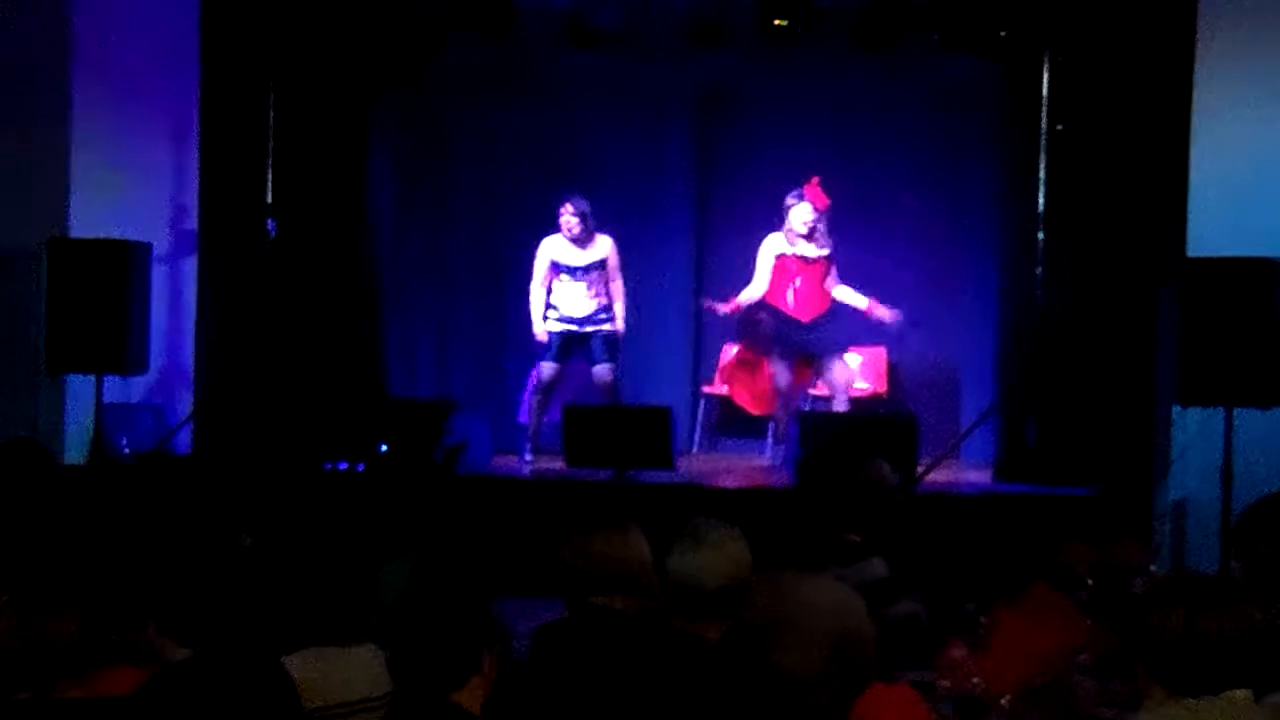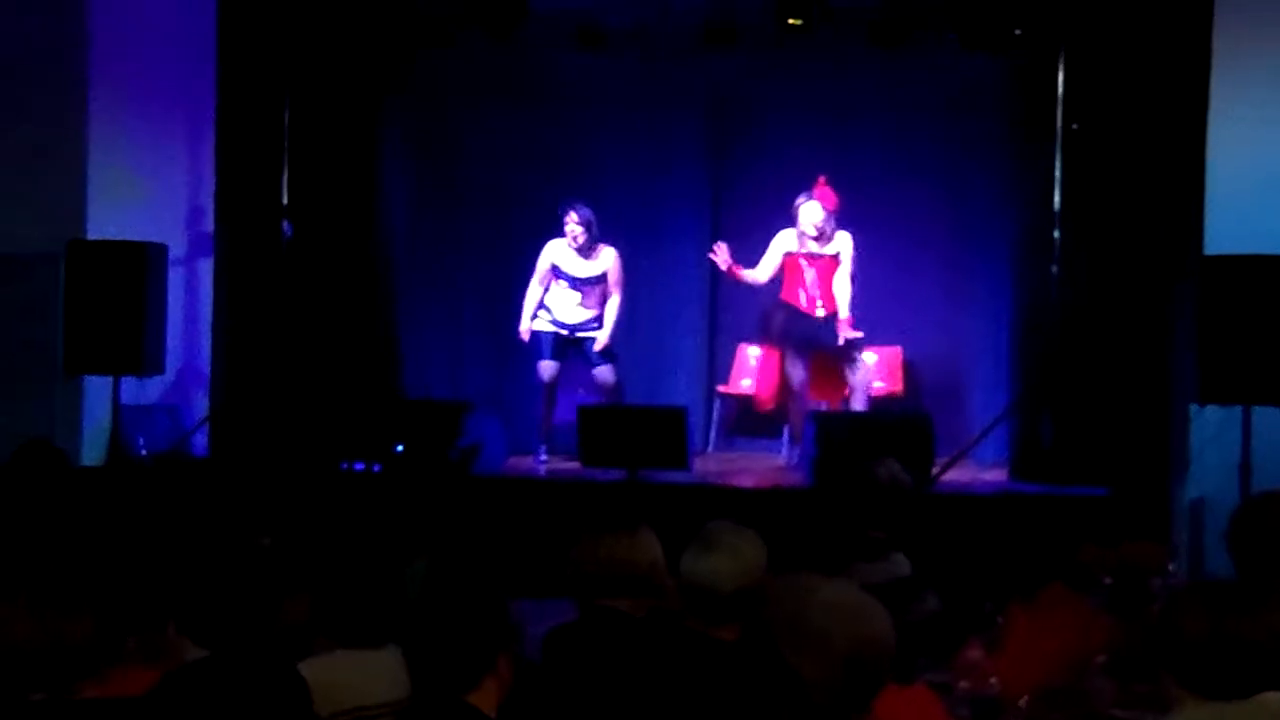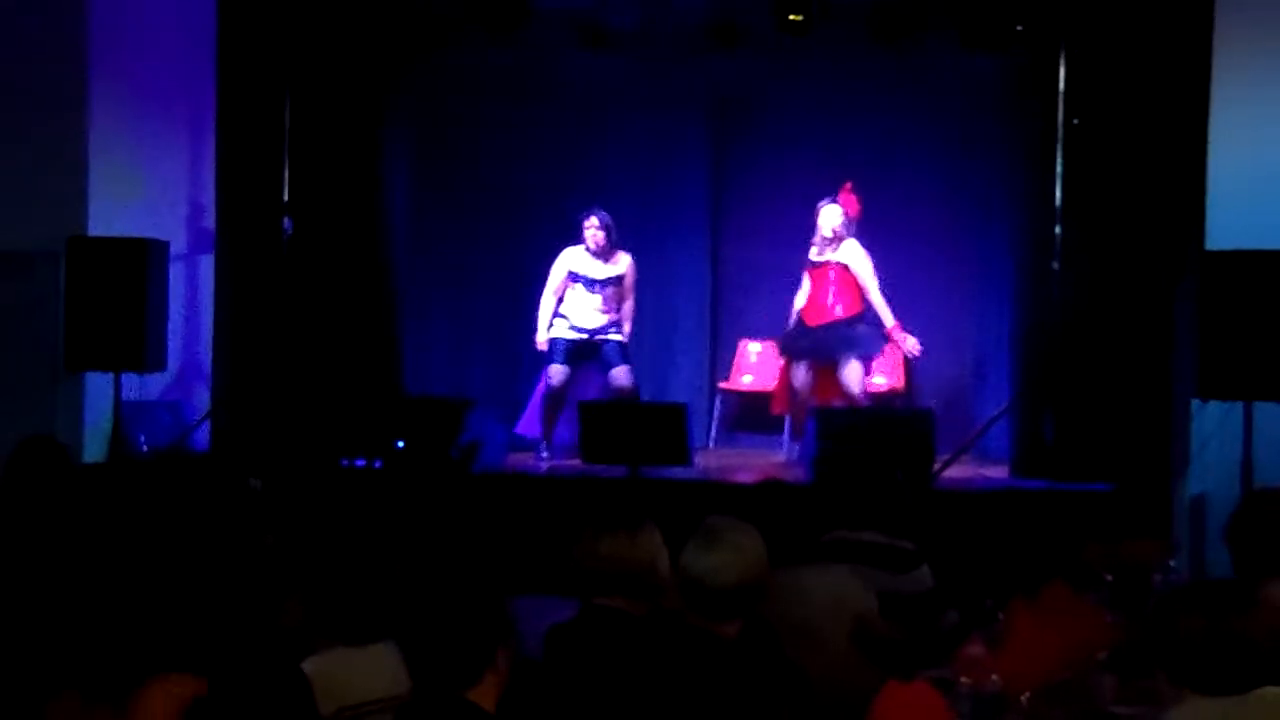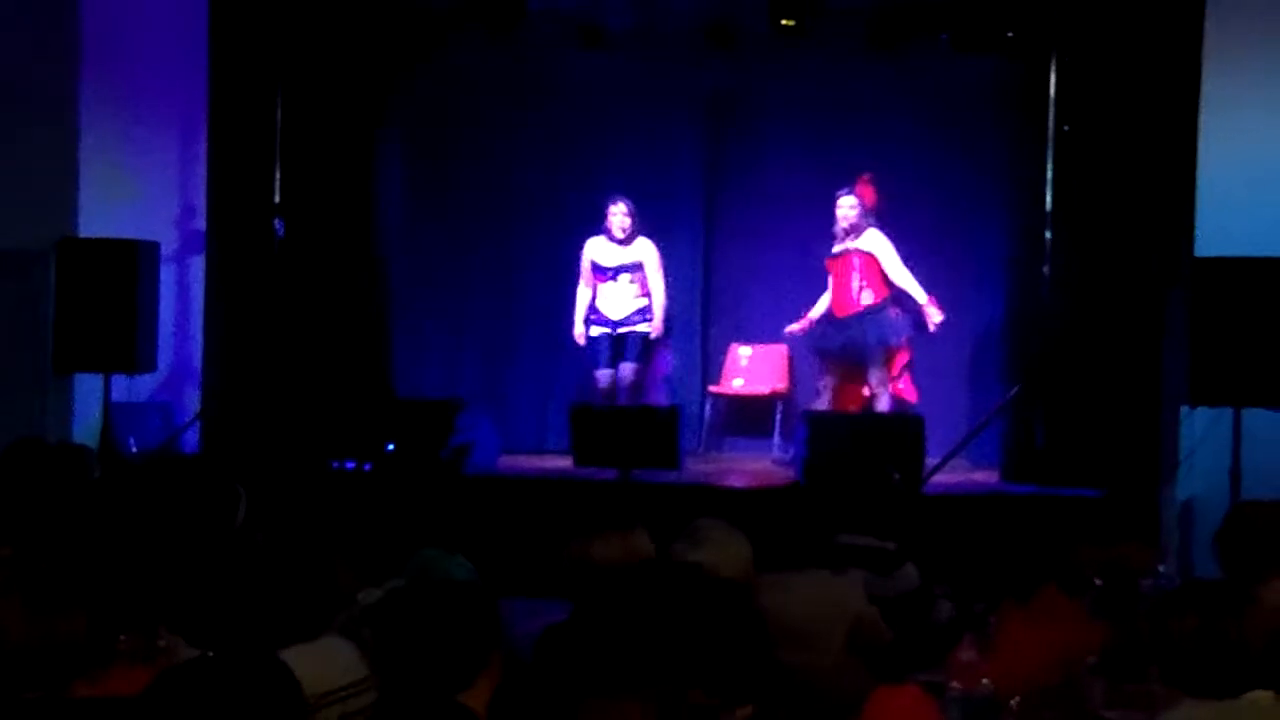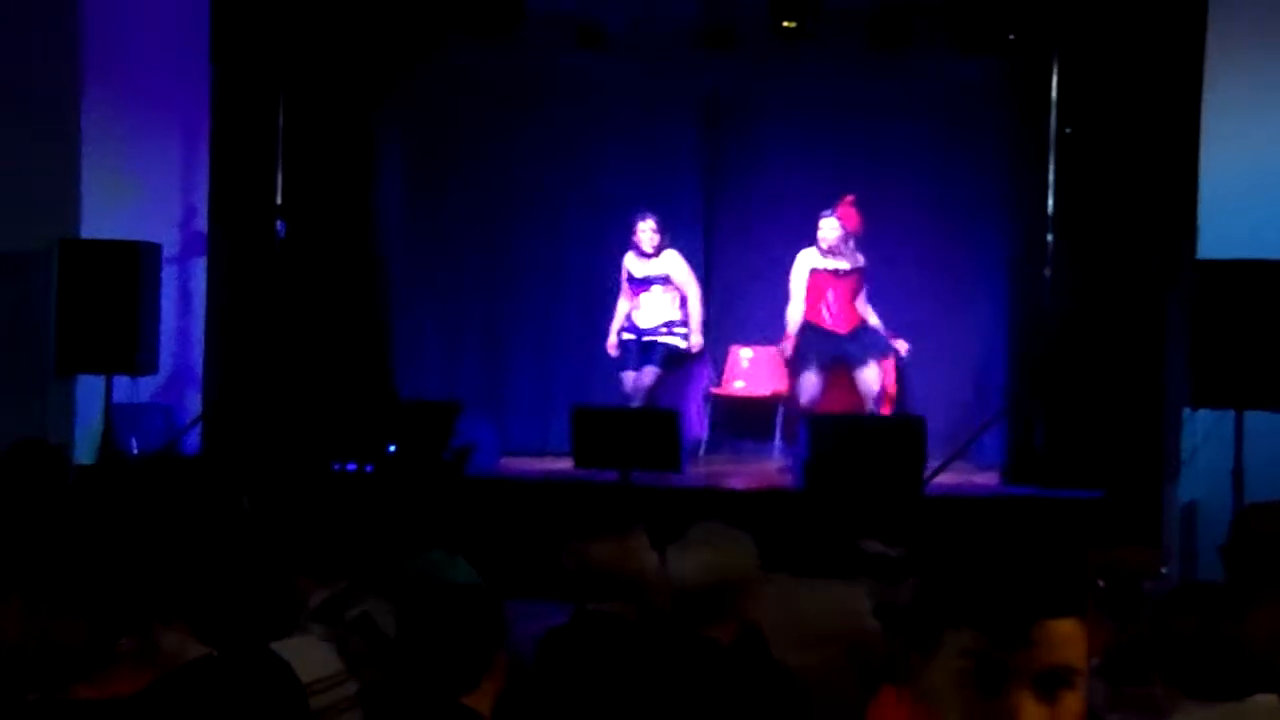
dt=0.7s
person 1, frame 1
left shoulder: (824, 245)
right shoulder: (773, 243)
left elbow: (834, 288)
right elbow: (758, 287)
left wrist: (871, 307)
right wrist: (732, 306)
left hip: (817, 326)
right hip: (778, 325)
left knee: (841, 387)
right knee: (784, 389)
person 1, frame 2
left shoulder: (842, 240)
right shoulder: (785, 238)
left elbow: (842, 283)
right elbow: (760, 275)
left wrist: (844, 321)
right wrist: (730, 267)
left hip: (829, 321)
right hip: (794, 321)
left knee: (860, 382)
right knee: (798, 387)
person 1, frame 3
left shoulder: (851, 249)
right shoulder: (814, 251)
left elbow: (873, 291)
left wrist: (893, 329)
right wrist: (791, 329)
left hip: (846, 330)
right hip: (810, 332)
left knee: (853, 388)
right knee: (799, 386)
person 1, frame 4
left shoulder: (871, 237)
right shoulder: (837, 246)
left elbow: (899, 272)
left wrist: (927, 303)
right wrist: (808, 320)
left hip: (872, 320)
right hip: (840, 324)
left knee: (878, 386)
right knee: (827, 388)
person 1, frame 5
left shoulder: (857, 261)
right shoulder: (807, 257)
right elbow: (796, 302)
left wrist: (887, 337)
right wrist: (790, 338)
left hip: (854, 335)
right hip: (816, 337)
left knee: (872, 392)
right knee: (807, 401)
person 2, frame 1
left shoulder: (605, 244)
right shoulder: (550, 245)
left elbow: (615, 282)
right elbow: (538, 285)
left wrist: (620, 317)
right wrist: (537, 321)
left hip: (599, 325)
right hip: (558, 323)
left knee: (606, 382)
right knee: (545, 380)
right ankle: (529, 442)
person 2, frame 2
left shoulder: (608, 255)
right shoulder: (554, 248)
left elbow: (614, 296)
right elbow: (537, 284)
left wrist: (606, 331)
right wrist: (525, 319)
left hip: (590, 329)
right hip: (550, 325)
left knee: (608, 382)
right knee: (547, 380)
right ankle: (543, 444)
person 2, frame 3
left shoulder: (624, 261)
right shoulder: (570, 256)
left elbow: (628, 301)
right elbow: (550, 294)
left wrist: (626, 334)
right wrist: (542, 329)
left hip: (608, 333)
right hip: (568, 330)
left knee: (625, 384)
right knee: (555, 383)
right ankle: (545, 442)
person 2, frame 4
left shoulder: (644, 247)
right shoulder: (592, 246)
left elbow: (657, 285)
right elbow: (585, 287)
left wrist: (658, 317)
right wrist: (578, 322)
left hip: (637, 321)
right hip: (602, 322)
left knee: (626, 379)
right knee: (604, 384)
person 2, frame 5
left shoulder: (671, 259)
right shoulder: (629, 259)
left elbow: (693, 293)
left wrist: (696, 331)
right wrist: (613, 332)
left hip: (667, 331)
right hip: (635, 332)
left knee: (642, 385)
right knee: (629, 387)
